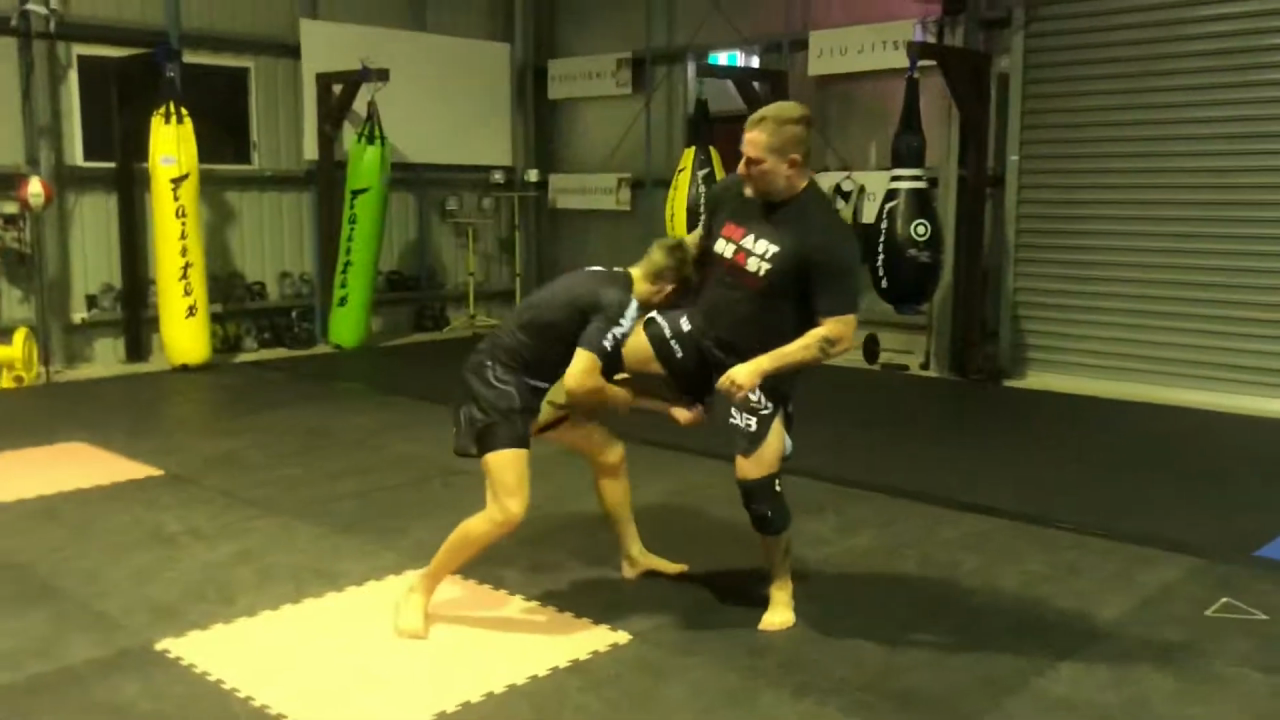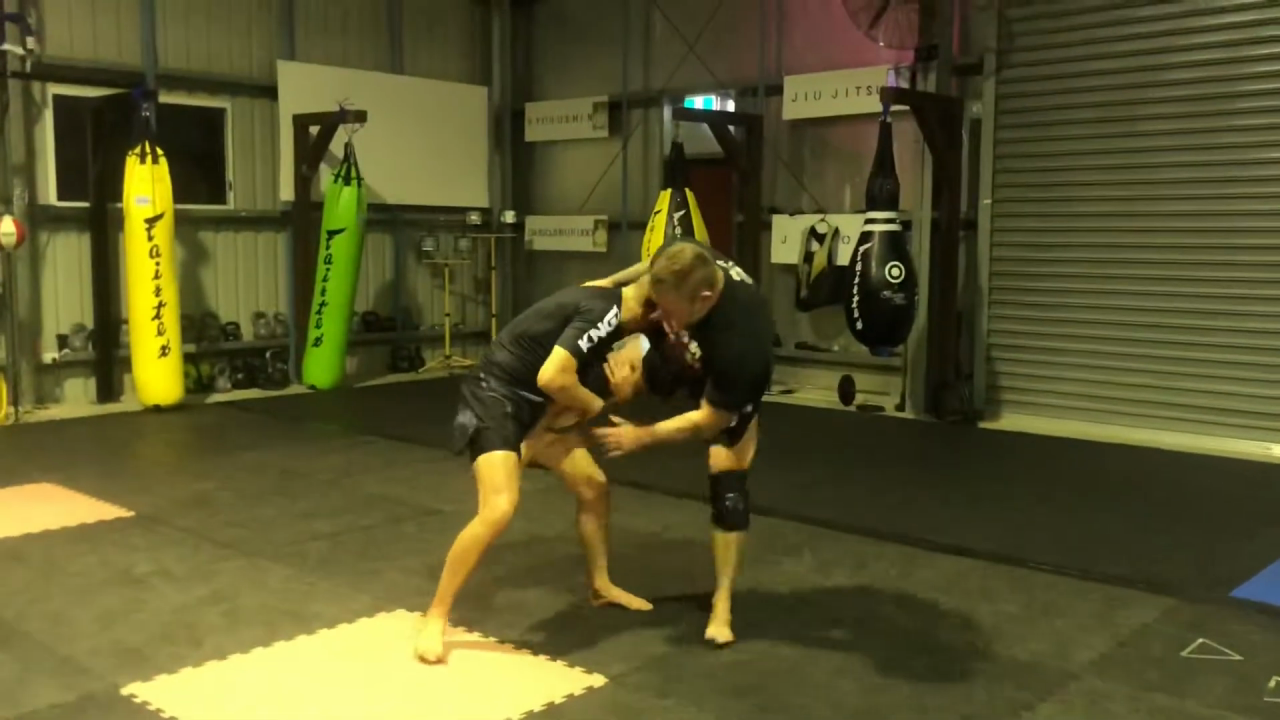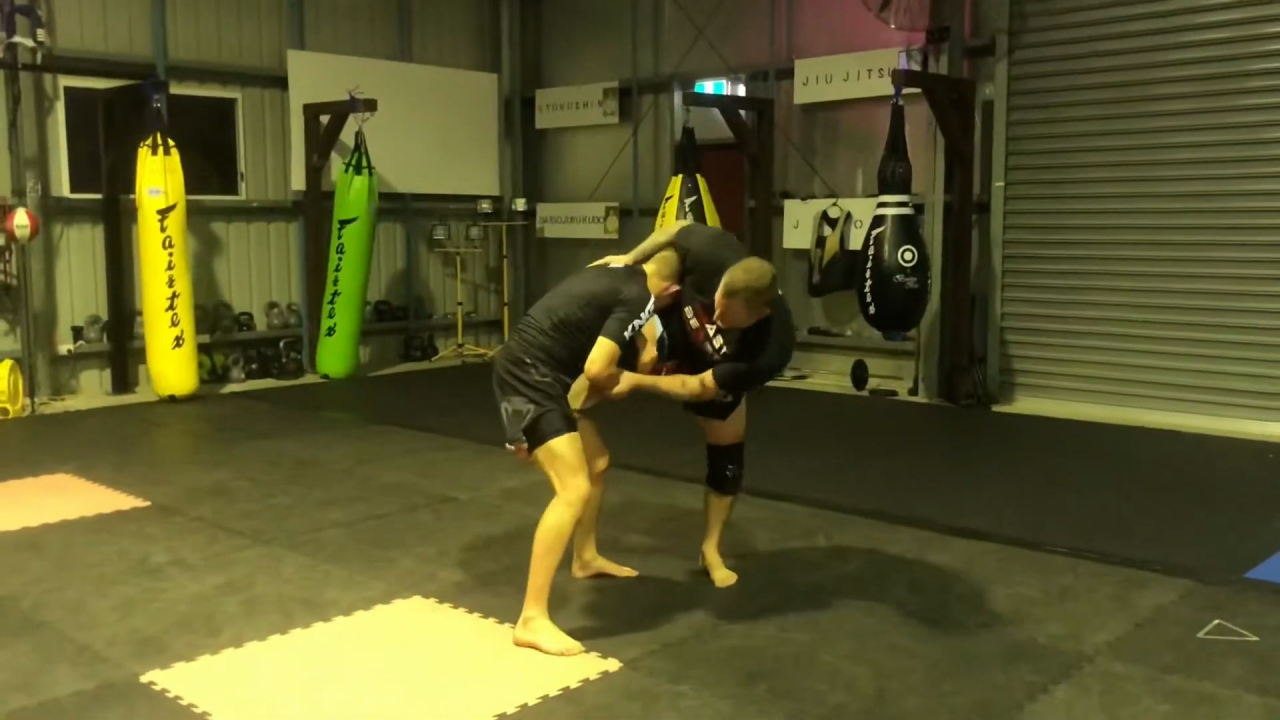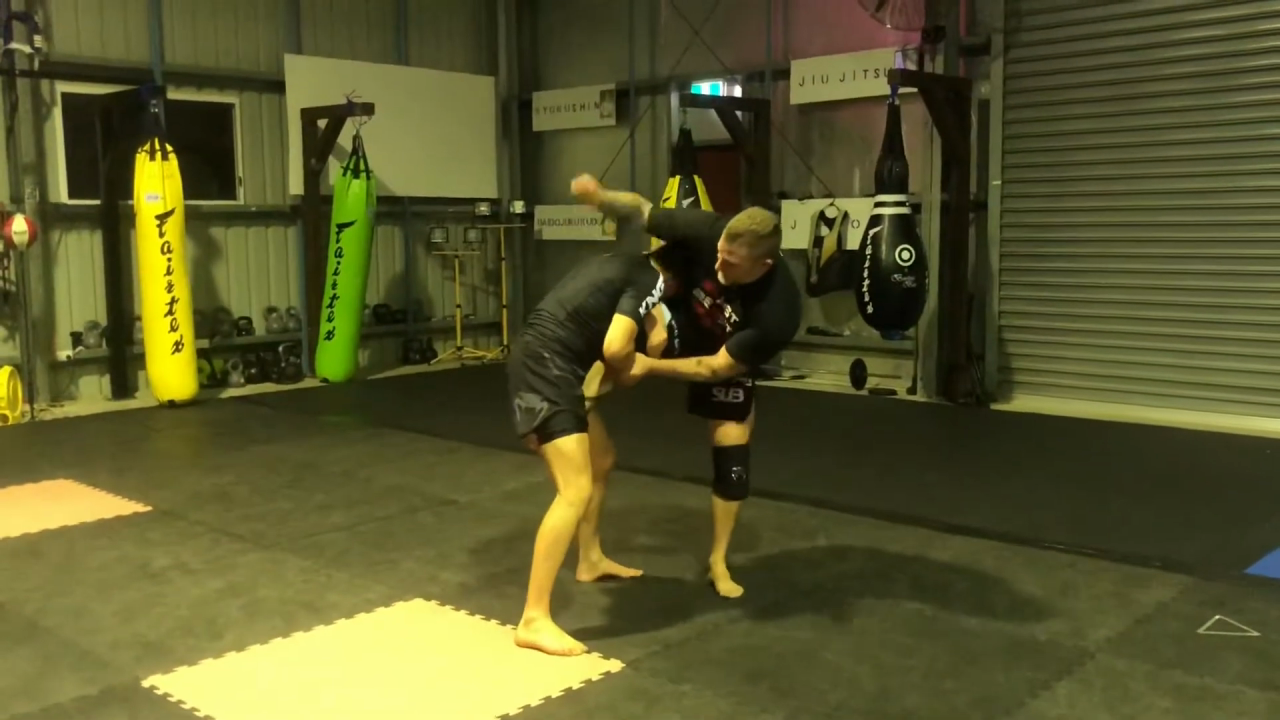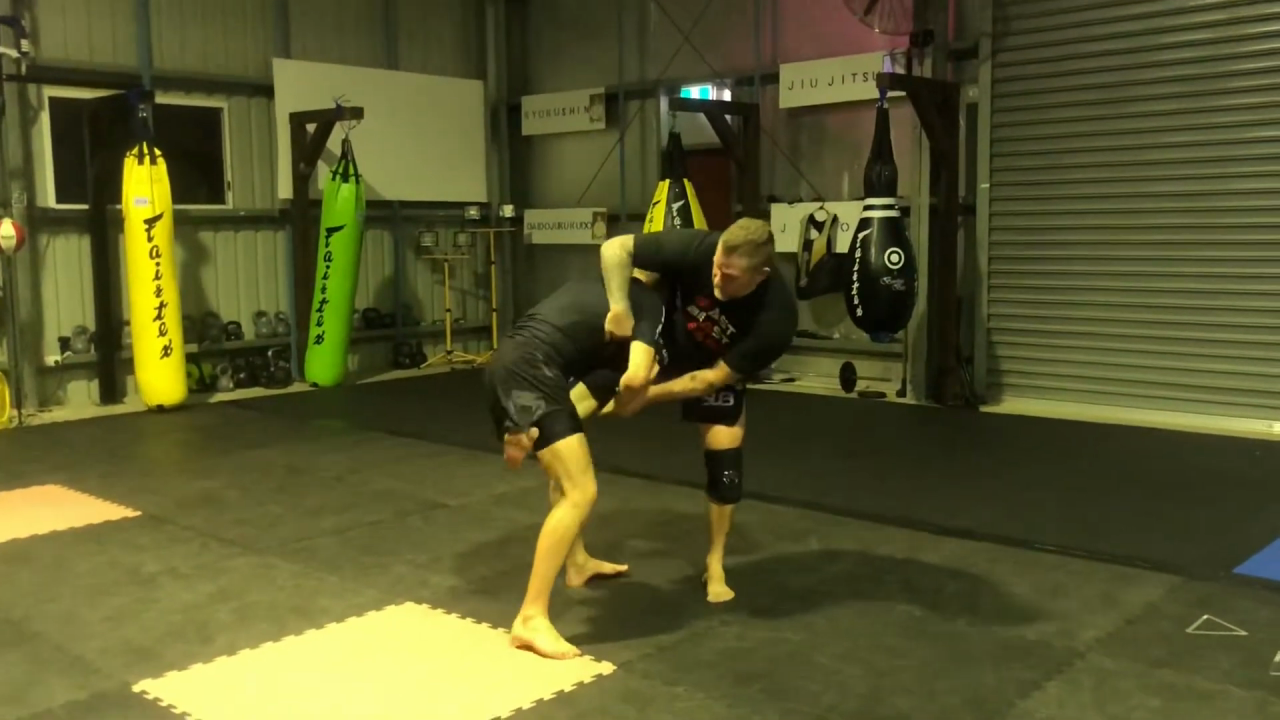
dt=0.7s
person 1, frame 1
left shoulder: (824, 236)
right shoulder: (730, 194)
left elbow: (838, 335)
left wrist: (759, 367)
left hip: (755, 369)
right hip: (697, 331)
left knee: (758, 484)
left ankle: (780, 587)
person 1, frame 2
left shoulder: (742, 341)
right shoulder: (680, 264)
left elbow: (711, 418)
left wrist: (643, 437)
right wrist: (614, 282)
left hip: (727, 393)
right hip: (674, 356)
left knee: (729, 484)
left ankle: (721, 600)
person 1, frame 3
left shoulder: (769, 351)
right shoulder: (713, 254)
left elbow: (700, 388)
right elbow: (678, 230)
left wrist: (636, 381)
right wrist: (630, 259)
left hip: (719, 371)
right hip: (671, 327)
left knee: (727, 456)
left ankle: (711, 550)
person 1, frame 4
left shoulder: (778, 312)
right shoulder: (707, 230)
left elbow: (717, 367)
right elbow: (642, 211)
left wrist: (650, 365)
right wrist: (602, 196)
left hip: (727, 366)
right hip: (675, 328)
left knee: (732, 460)
left ankle: (718, 561)
person 1, frame 5
left shoulder: (776, 318)
right shoulder: (697, 249)
left elbow: (715, 378)
right elbow: (614, 248)
left wrist: (649, 394)
right wrist: (620, 308)
left hip: (715, 372)
right hip: (661, 338)
left knee: (725, 464)
left ankle: (715, 565)
person 2, frame 1
left shoulder: (608, 282)
right shoulder: (621, 303)
left elbow: (603, 371)
right elbow: (578, 382)
left wrist: (668, 407)
right wrist: (633, 401)
left hip: (534, 382)
right hip: (500, 383)
left knee: (610, 455)
right knee: (508, 510)
left ankle: (634, 556)
right ankle: (419, 592)
person 2, frame 2
left shoulder: (600, 298)
right shoulder: (604, 312)
right elbow: (552, 377)
right wrist: (594, 406)
left hip: (530, 400)
right hip: (494, 394)
left knee: (591, 486)
right knee: (497, 509)
left ankle: (600, 585)
right ankle: (436, 618)
person 2, frame 3
left shoulder: (618, 272)
right shoulder: (638, 297)
right elbow: (597, 369)
right wrist: (618, 387)
left hip: (532, 370)
right hip: (530, 376)
left knee: (596, 462)
right knee: (574, 490)
left ankle: (586, 558)
right ankle: (532, 619)
person 2, frame 4
left shoulder: (619, 263)
right shoulder: (650, 278)
right elbow: (615, 348)
right wrist: (627, 372)
left hip: (535, 358)
right hip: (545, 366)
left knee: (600, 458)
right knee: (576, 491)
left ankle: (591, 560)
right ankle: (534, 620)
person 2, frame 5
left shoulder: (602, 285)
right shoulder: (651, 302)
right elbow: (635, 377)
left hip: (508, 361)
right hip: (531, 370)
left knee: (571, 469)
right knee: (581, 491)
left ankle: (577, 563)
right ankle: (531, 619)
